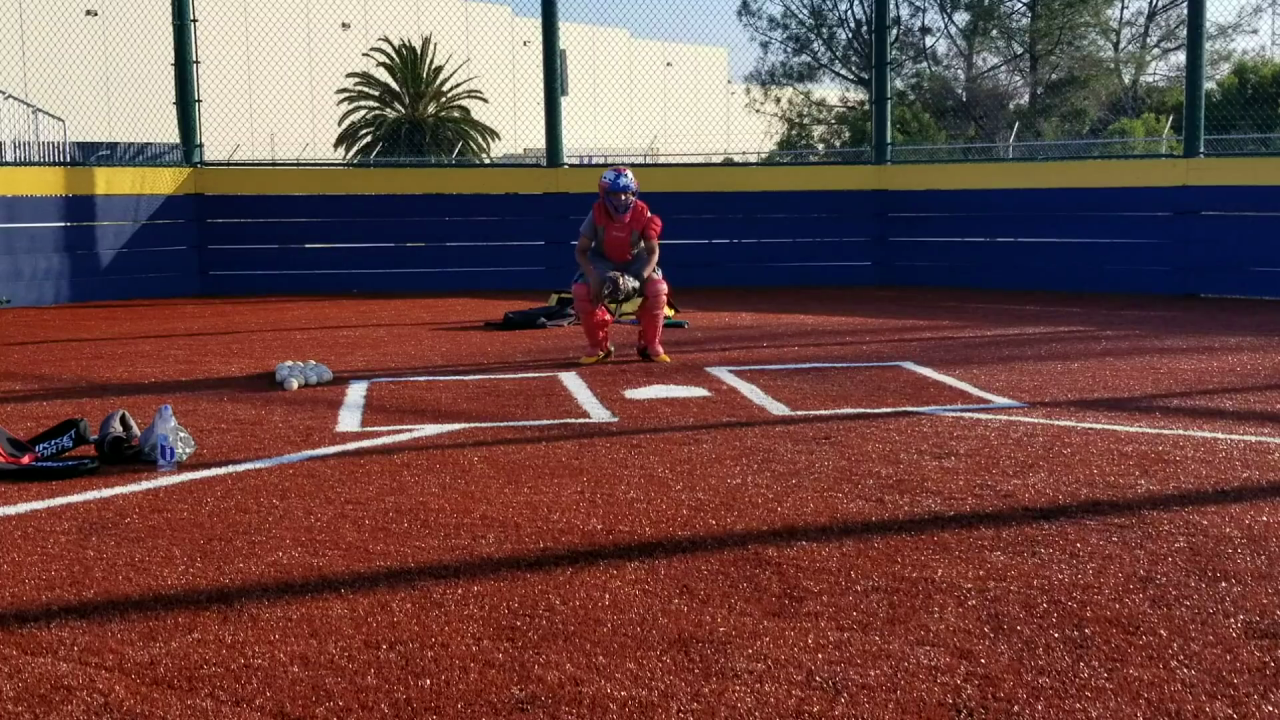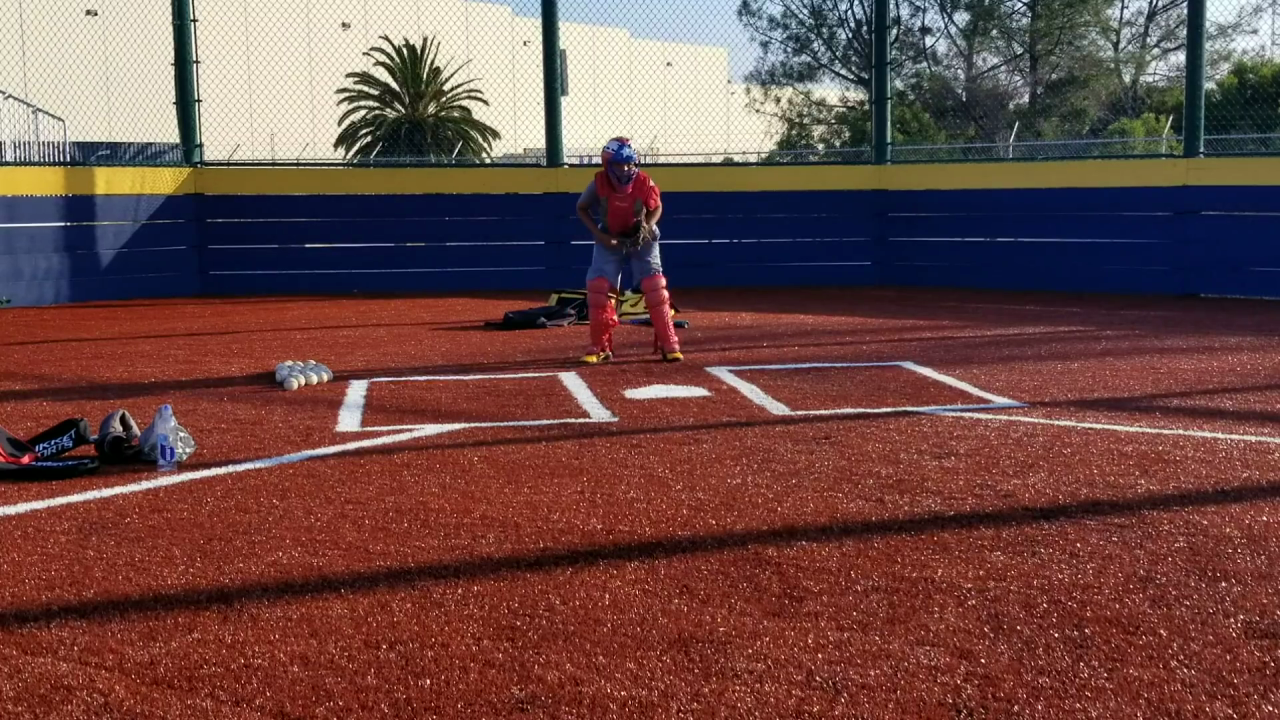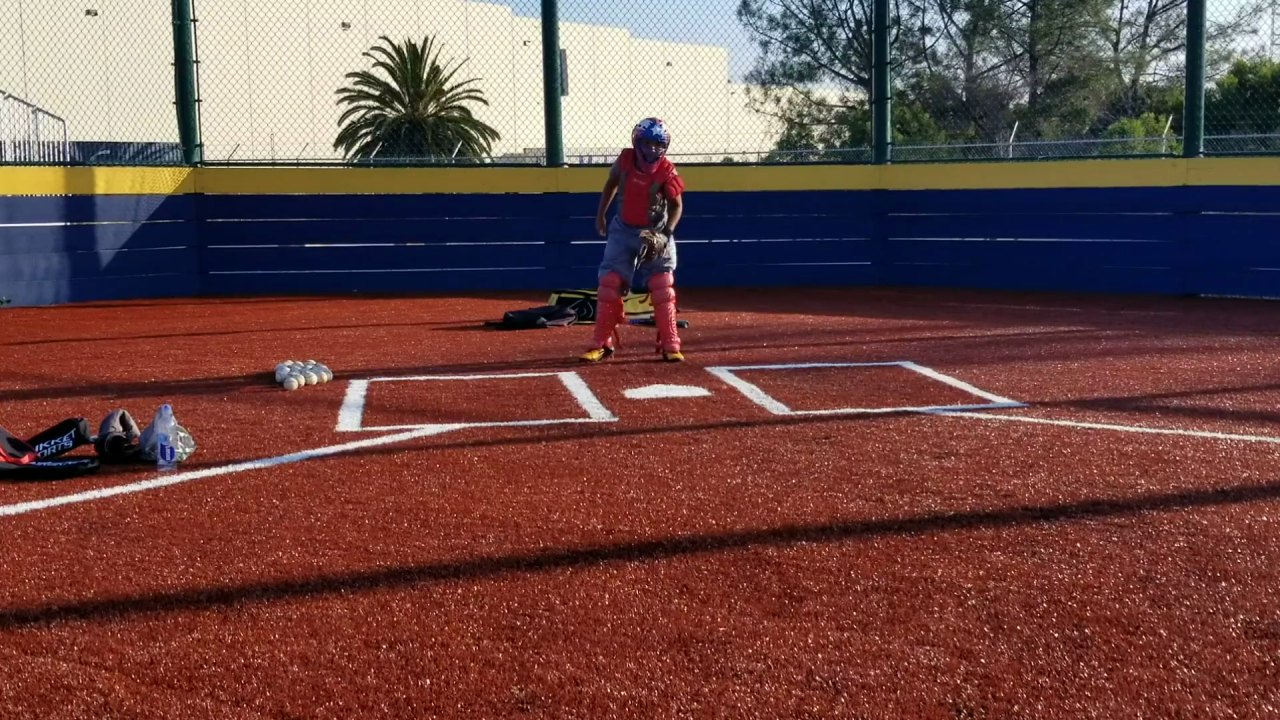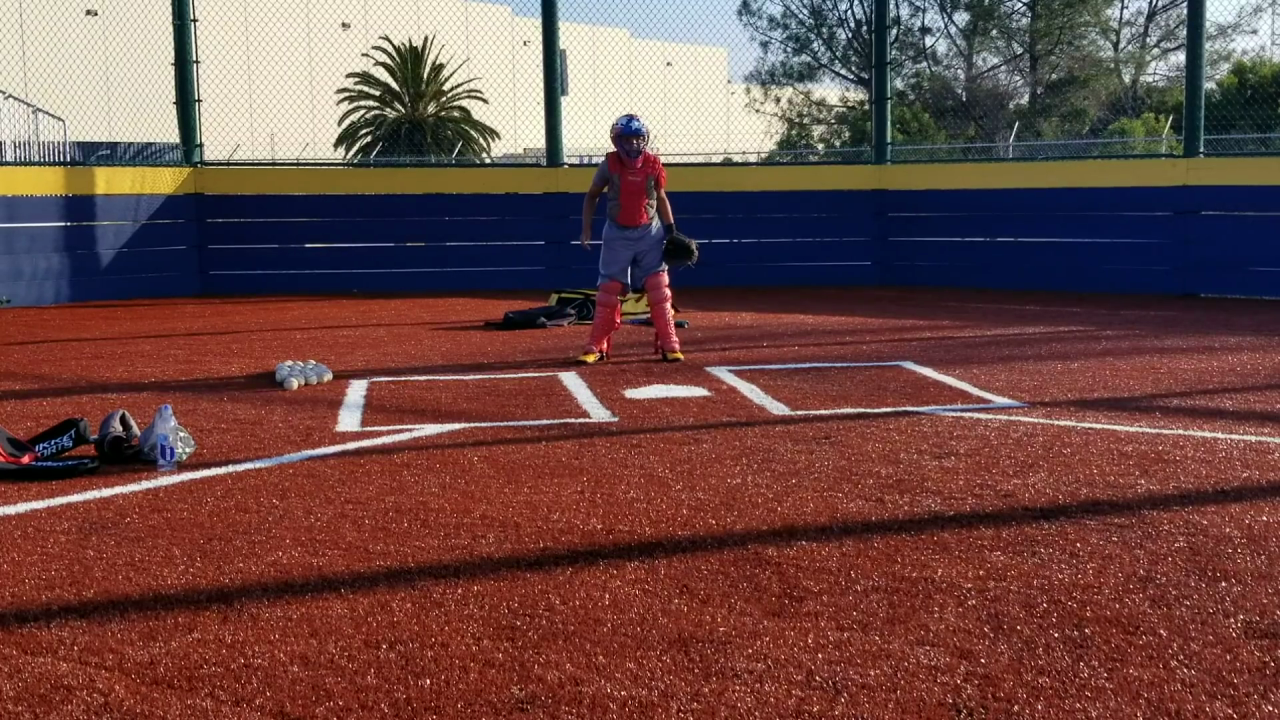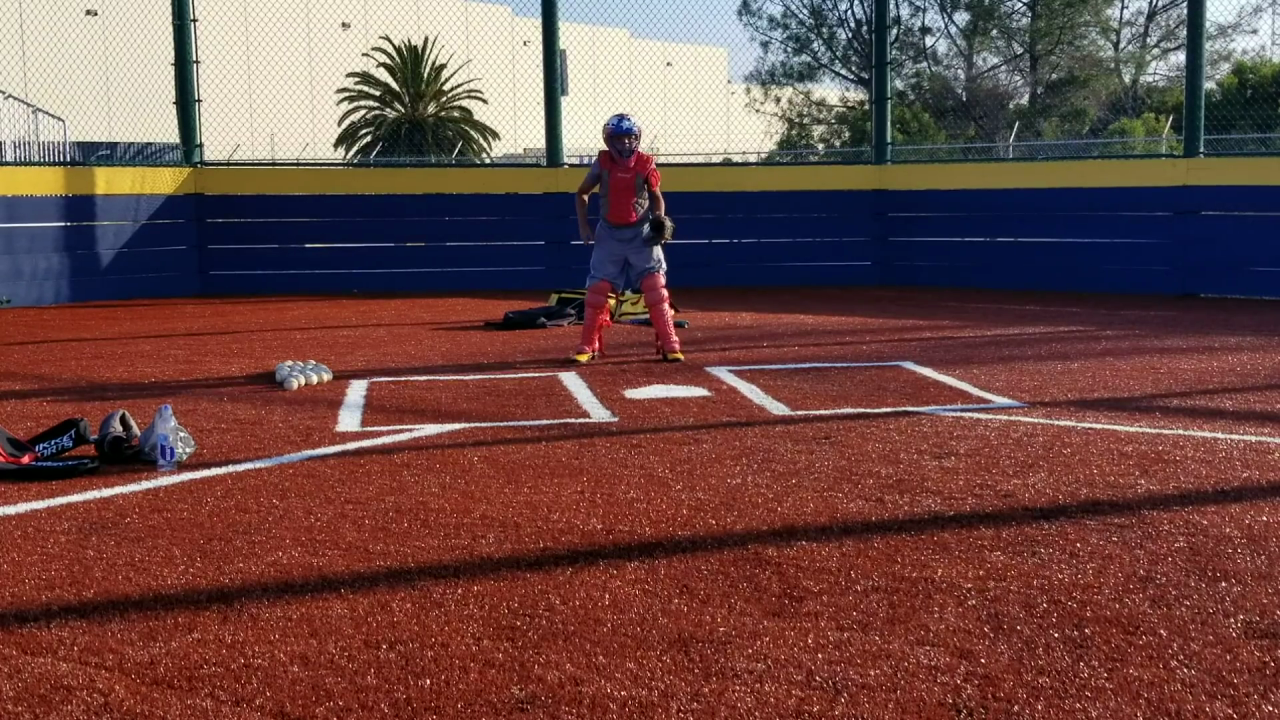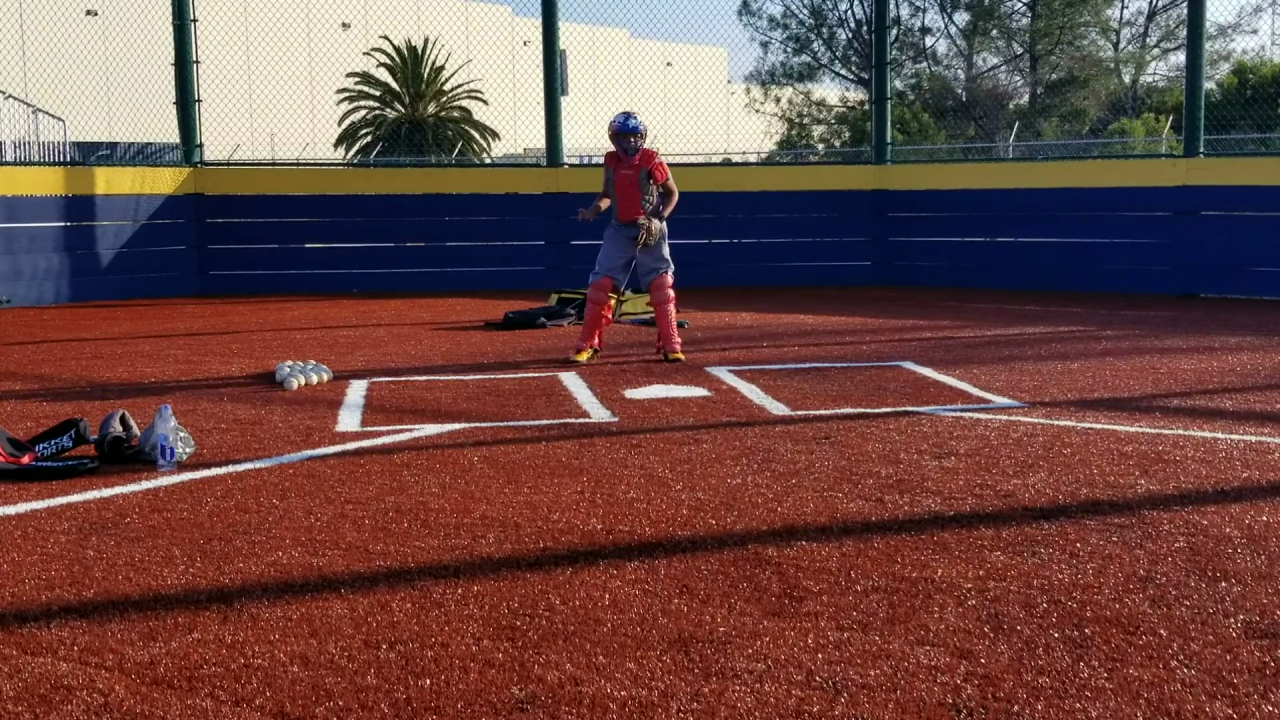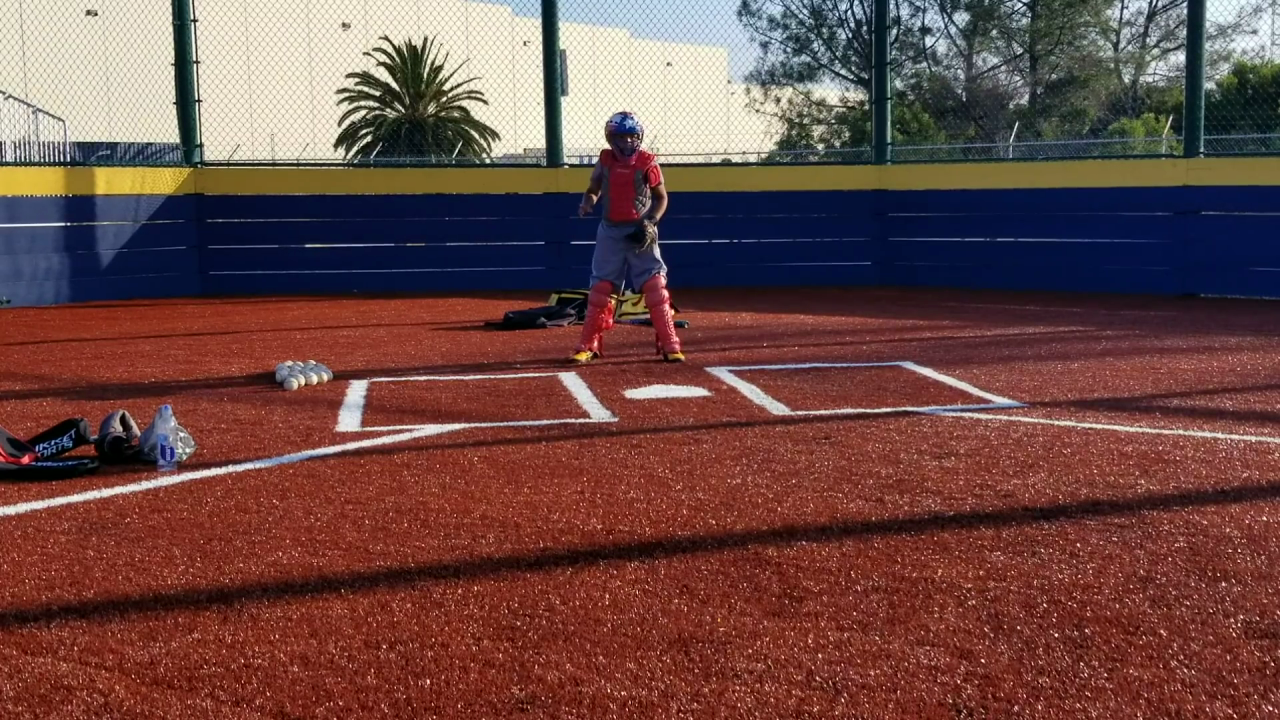
dt=0.5s
person 1, frame 1
left shoulder: (642, 214)
right shoulder: (597, 213)
left elbow: (653, 252)
right elbow: (582, 250)
left wrist: (639, 278)
right wrist: (593, 279)
left hip: (636, 260)
right hip: (603, 259)
left knee: (658, 290)
right knee: (582, 292)
left ankle: (650, 346)
right ankle: (598, 348)
person 1, frame 2
left shoulder: (645, 184)
right shoulder: (599, 184)
left elbow: (657, 209)
right elbow: (581, 209)
left wrist: (647, 227)
right wrist: (599, 235)
left hip: (641, 238)
right hip: (610, 238)
left knee: (655, 287)
right knee: (598, 288)
left ankle: (669, 346)
right ankle: (599, 348)
person 1, frame 3
left shoulder: (667, 171)
right shoulder: (624, 161)
left elbow: (676, 206)
right elbow: (611, 185)
left wrist: (666, 234)
right wrist: (601, 215)
left hip: (654, 232)
right hip: (622, 230)
left knee: (662, 287)
right knee: (609, 283)
left ankle: (670, 346)
right ankle: (602, 345)
person 1, frame 4
left shoulder: (653, 165)
right shoulder: (610, 165)
left elbow: (661, 198)
right elbow: (592, 196)
left wrist: (671, 230)
right wrist: (586, 228)
left hip: (649, 232)
right hip: (618, 233)
left knee: (658, 287)
right knee: (609, 289)
left ankle: (669, 346)
right ankle: (596, 348)
person 1, frame 5
left shoulder: (646, 165)
right shoulder: (602, 162)
left elbow: (656, 197)
right elbow: (583, 191)
right wrist: (583, 223)
left hip: (641, 233)
right hip: (609, 233)
left knee: (656, 288)
right knee: (598, 289)
left ankle: (669, 345)
right ankle: (588, 347)
person 1, frame 6
left shoulder: (652, 160)
right shoulder: (611, 162)
left elbow: (672, 192)
left wrist: (660, 218)
right wrist: (594, 209)
right hip: (619, 230)
left knee: (661, 287)
right knee: (600, 285)
left ankle: (671, 346)
right ankle: (587, 345)
person 1, frame 7
left shoulder: (648, 163)
right shoulder: (604, 161)
left elbow: (661, 197)
right elbow: (593, 191)
left wrist: (652, 222)
right wrist: (586, 203)
left hip: (641, 232)
right hip: (610, 231)
left knee: (655, 287)
right knee: (600, 289)
left ankle: (670, 346)
right ankle: (587, 346)
